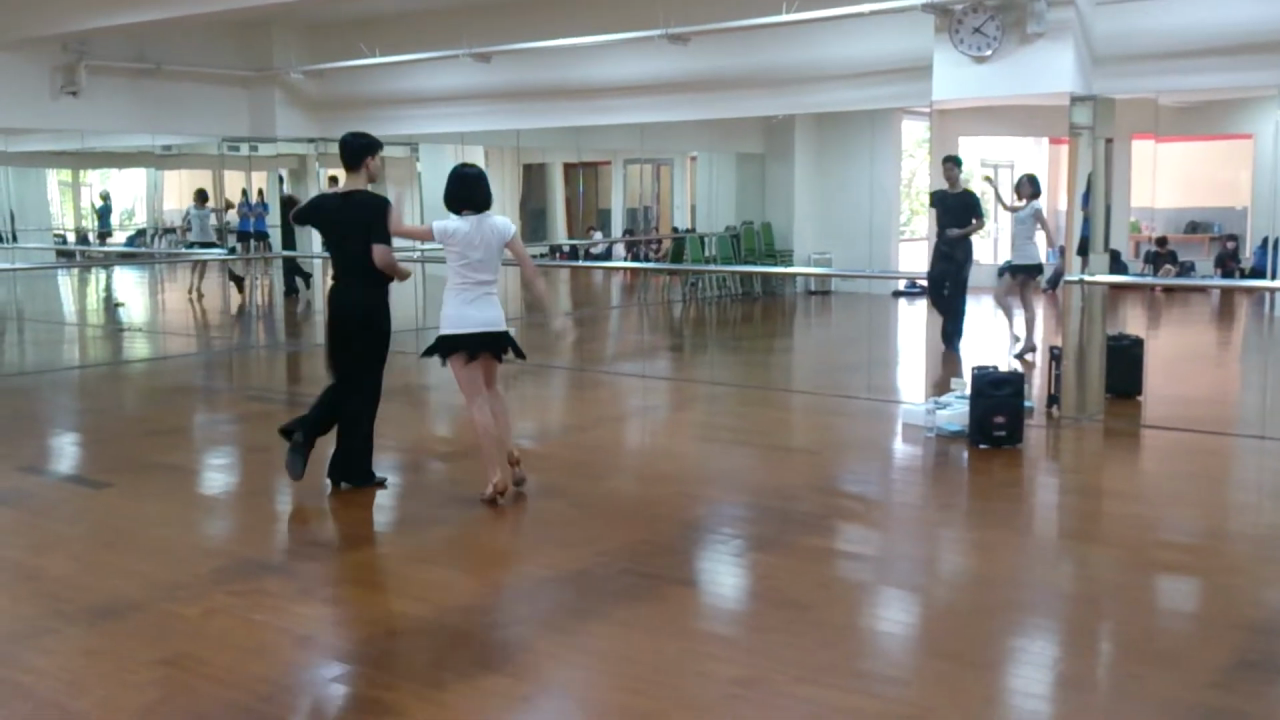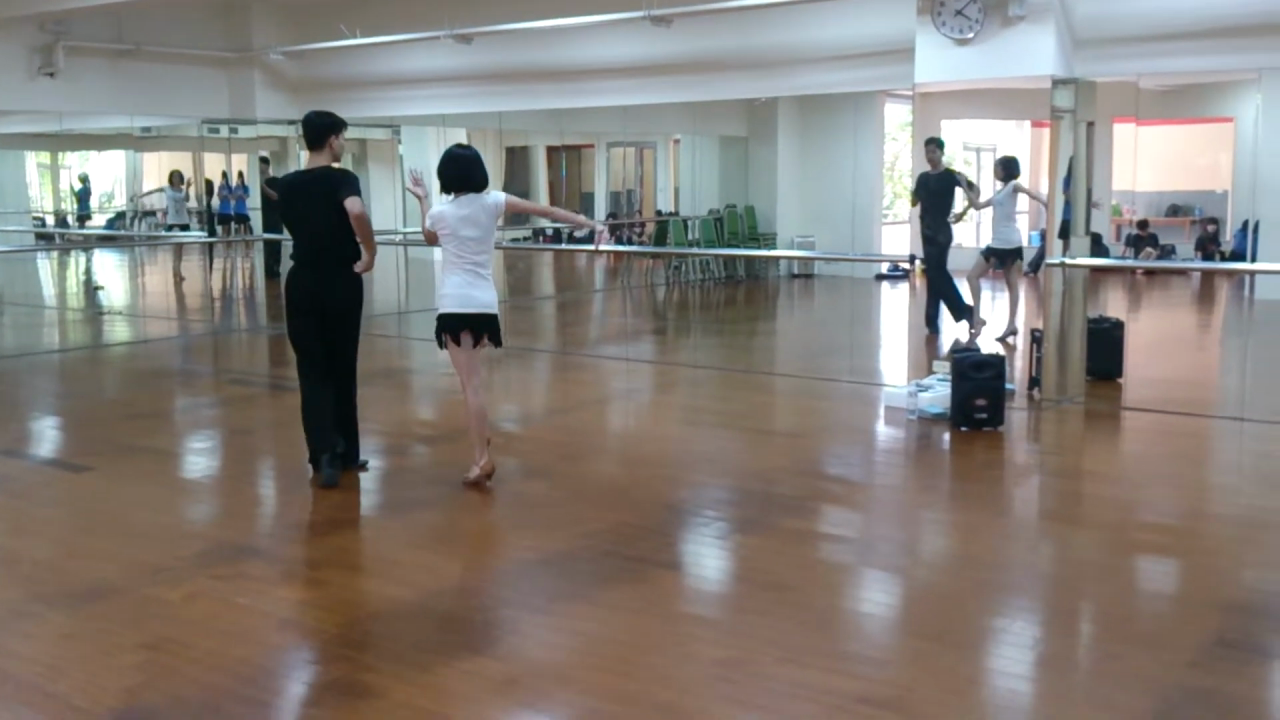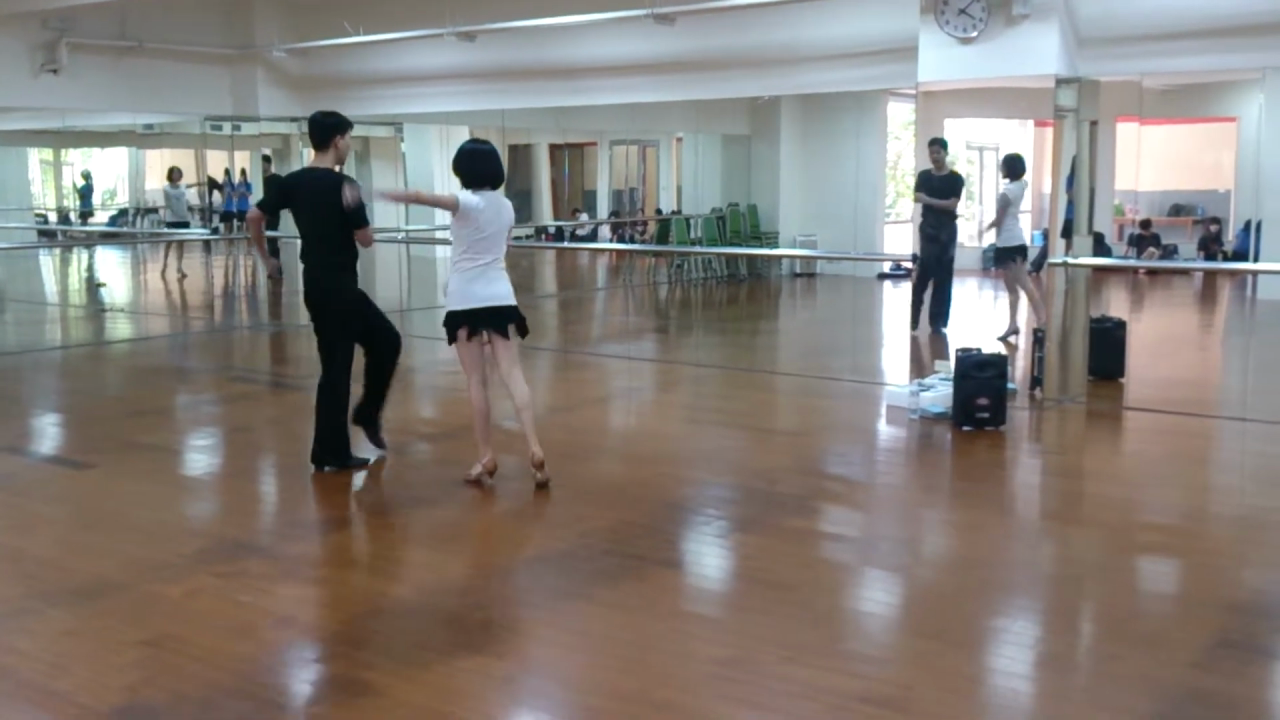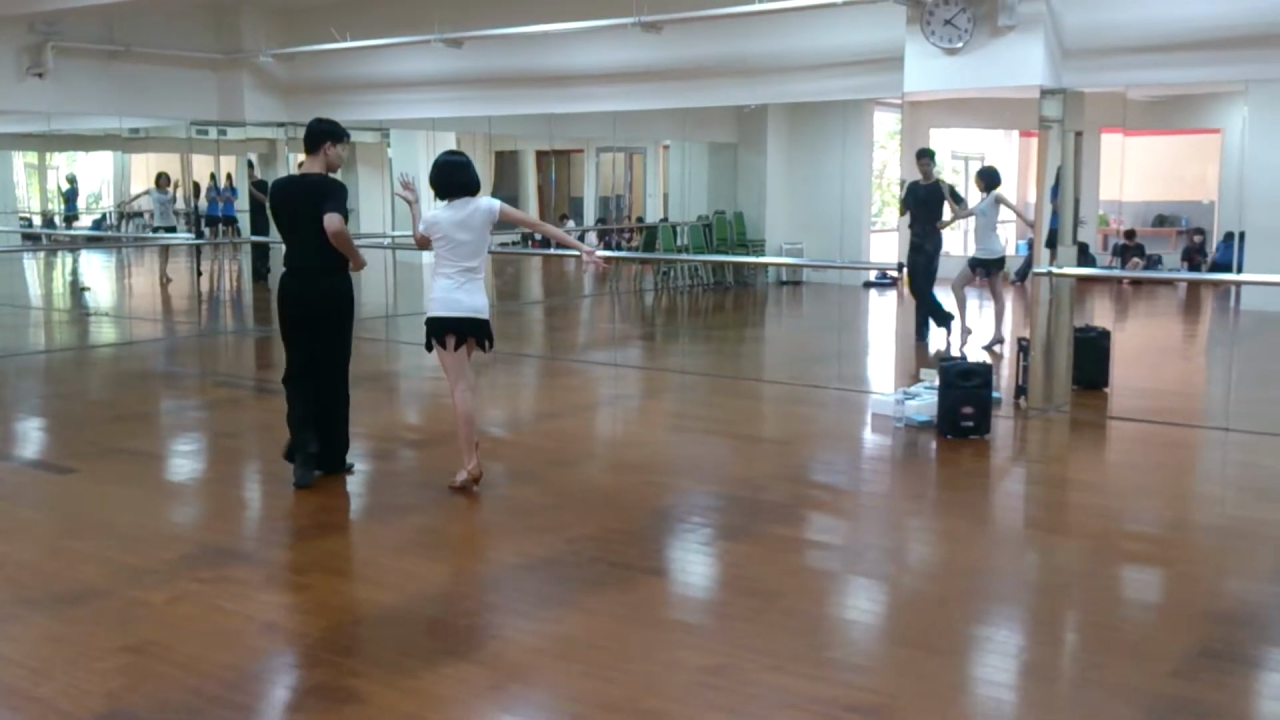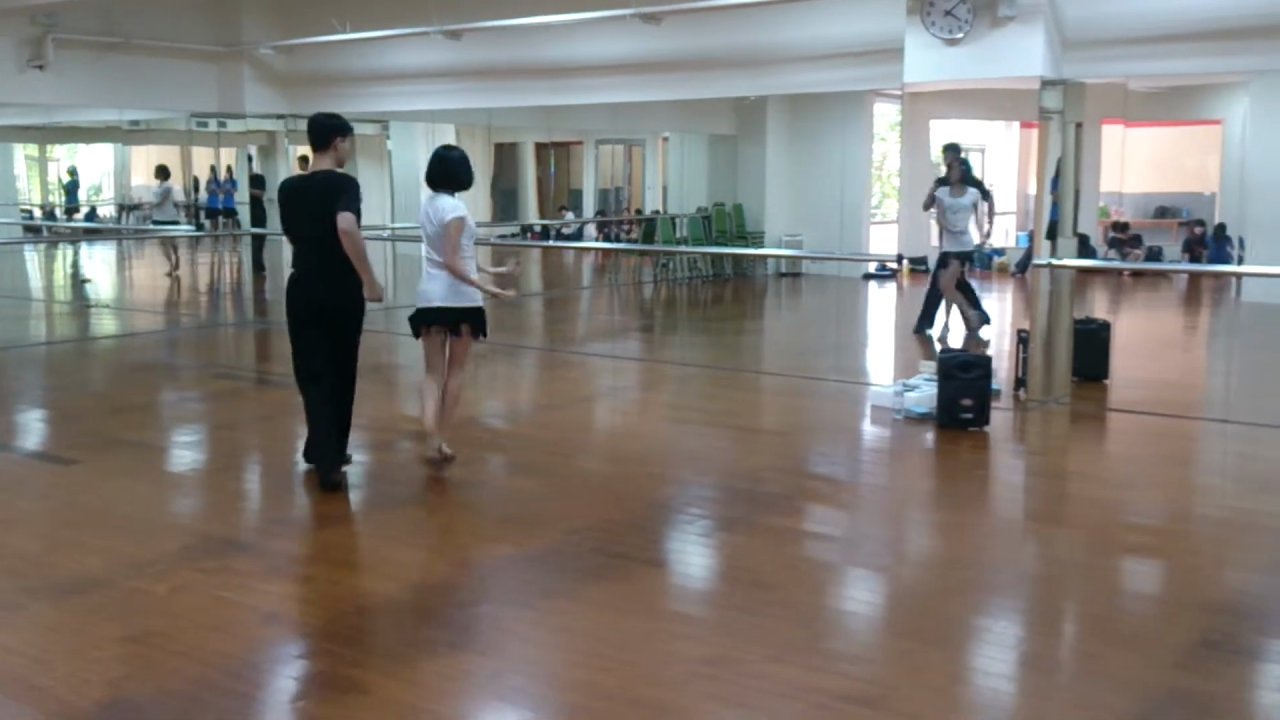
dt=0.7s
person 1, frame 1
left shoulder: (322, 203)
right shoulder: (377, 204)
left elbow: (295, 216)
right elbow: (382, 259)
right wrist: (400, 272)
left hip: (340, 300)
right hip: (369, 305)
left knee: (346, 380)
right knee: (363, 387)
left ankle: (304, 432)
right ankle: (351, 469)
person 1, frame 2
left shoulder: (286, 185)
right shoulder: (342, 179)
right elbow: (357, 212)
right wrist: (370, 252)
left hip: (301, 283)
right hip: (340, 283)
left knee: (312, 369)
right knee: (341, 368)
left ankle: (326, 451)
right ankle: (340, 452)
person 1, frame 3
left shoulder: (293, 181)
right shoulder: (343, 185)
left elbow: (254, 217)
right elbow: (365, 239)
left wrist: (265, 255)
right wrist: (355, 205)
left hip: (321, 280)
right hip: (335, 283)
left knee: (384, 340)
right knee: (337, 365)
left ankle: (367, 417)
right ankle: (329, 452)
person 1, frame 4
left shoulder: (278, 189)
right shoulder: (331, 188)
right elbow: (333, 227)
right wrist: (355, 258)
left hip: (293, 287)
right hip: (331, 288)
left knee: (298, 371)
right knee: (332, 372)
left ankle: (303, 450)
right ankle: (329, 456)
person 1, frame 5
left shoulder: (288, 188)
right shoulder: (344, 184)
right elbow: (347, 227)
right wrist: (370, 280)
left hip: (302, 290)
right hip: (342, 289)
left knee: (314, 376)
right knee: (341, 373)
left ankle: (326, 460)
right ankle: (329, 454)
person 2, frame 1
left shoulder: (449, 228)
right shoulder: (502, 226)
left elbow: (397, 230)
right elbow: (531, 273)
right wrist: (554, 314)
left hip: (457, 325)
right hip: (492, 323)
left knee: (477, 401)
right knee: (492, 390)
left ankle: (497, 476)
right ankle: (510, 459)
person 2, frame 2
left shoulder: (439, 213)
right shoulder: (493, 202)
right elbow: (548, 211)
left wrist: (422, 200)
right wrist: (591, 224)
left hip: (456, 304)
right hip: (485, 302)
left knee: (470, 382)
right knee: (471, 379)
left ankle: (482, 460)
right ankle: (481, 444)
person 2, frame 3
left shoulder: (467, 203)
right shoulder: (506, 206)
left elbow: (414, 197)
left hip: (468, 302)
right hip: (502, 299)
left knee: (477, 381)
right knee: (513, 378)
left ankle: (486, 459)
right ankle: (535, 452)
person 2, frame 4
left shoulder: (432, 219)
right shoulder: (486, 207)
left elbow: (421, 243)
right elbow: (539, 226)
left wrist: (413, 205)
right wrist: (582, 248)
left hip: (445, 308)
right hip: (476, 307)
left knee: (460, 385)
right knee: (461, 381)
left ankle: (471, 464)
right ankle: (469, 443)
person 2, frame 5
left shoulder: (429, 203)
right shoulder: (454, 208)
right elbow: (453, 263)
left wrist: (494, 270)
right wrist: (488, 289)
left hip: (429, 297)
right hip: (457, 300)
left knee: (433, 372)
right knee: (457, 371)
left ankle: (433, 431)
right ankle: (437, 435)
person 3, frame 1
left shoulder: (969, 197)
right shoulder: (938, 195)
left elbow: (980, 223)
left wrist: (961, 232)
left hip: (961, 248)
right hip: (942, 247)
left knee: (956, 293)
right knee: (934, 290)
left ankle: (952, 338)
right ankle: (951, 335)
person 3, frame 2
left shoulder: (950, 176)
right shoulder: (922, 178)
right elbow: (913, 202)
right wrist: (911, 189)
left hip: (941, 229)
right hip: (927, 229)
left knee: (935, 275)
right knee: (938, 274)
left ankle: (932, 321)
right ankle: (965, 313)
person 3, frame 3
left shoulder: (955, 178)
right shoulder: (924, 176)
left elbow: (953, 204)
right elbow: (914, 196)
left wrist: (928, 200)
left hip: (947, 229)
right hip: (928, 226)
left knee: (943, 274)
right knee: (926, 265)
left ankle: (937, 319)
right ankle: (915, 312)
person 3, frame 4
left shoulder: (941, 187)
right shoulder: (912, 187)
left elbow: (963, 205)
right elbow: (902, 212)
right wrist: (900, 192)
left hip: (931, 239)
right hip: (915, 239)
left knee: (924, 285)
right knee: (915, 285)
left ankle: (922, 329)
right ankle: (943, 318)
person 3, frame 5
left shoulder: (970, 181)
right shoulder: (941, 182)
left elbow: (988, 201)
right elbow: (926, 207)
right wrist: (932, 194)
left knee: (939, 277)
right knee: (956, 279)
left ankle: (926, 321)
right ankle: (979, 318)
person 4, frame 1
left shoulder: (1035, 207)
right shoulder: (1024, 208)
left elbow: (1047, 230)
right elbow: (1008, 207)
right wrist: (995, 188)
left hip: (1026, 260)
right hip: (1019, 260)
left knee: (1000, 295)
right knee: (1026, 301)
left ankle: (1012, 332)
right ankle: (1029, 341)
person 4, frame 2
left shoulder: (1013, 186)
right shoulder: (999, 193)
left elbow: (1030, 193)
right elbow: (977, 205)
left wrist: (1045, 203)
right wrist: (965, 186)
left hip: (1007, 243)
right hip: (1000, 243)
left knee: (973, 276)
right knee: (1012, 284)
left ankle: (977, 317)
right ankle: (1011, 325)
person 4, frame 3
left shoulder: (1007, 191)
right shoulder: (1021, 185)
left elbow: (999, 219)
left wrist: (984, 230)
left hip: (1009, 243)
right hip: (1014, 241)
left knee: (1023, 283)
right knee: (1011, 285)
left ankle: (1041, 320)
right ankle: (1012, 324)
person 4, frame 4
left shoulder: (995, 196)
right shoulder: (981, 203)
left elbow: (1013, 208)
right elbow: (960, 214)
left wrist: (1027, 220)
right wrist: (947, 195)
left hip: (989, 253)
right hip: (984, 253)
left knee: (957, 285)
right knee: (997, 294)
left ankle: (963, 327)
right ankle: (998, 334)
person 4, frame 5
left shoulder: (973, 193)
right shoulder: (942, 193)
left elbow: (977, 217)
right elbow: (940, 219)
left wrist: (982, 232)
right wrist: (951, 229)
left hip: (964, 246)
right hip: (948, 246)
left knee: (946, 285)
right knee: (944, 286)
right ankle: (970, 312)
